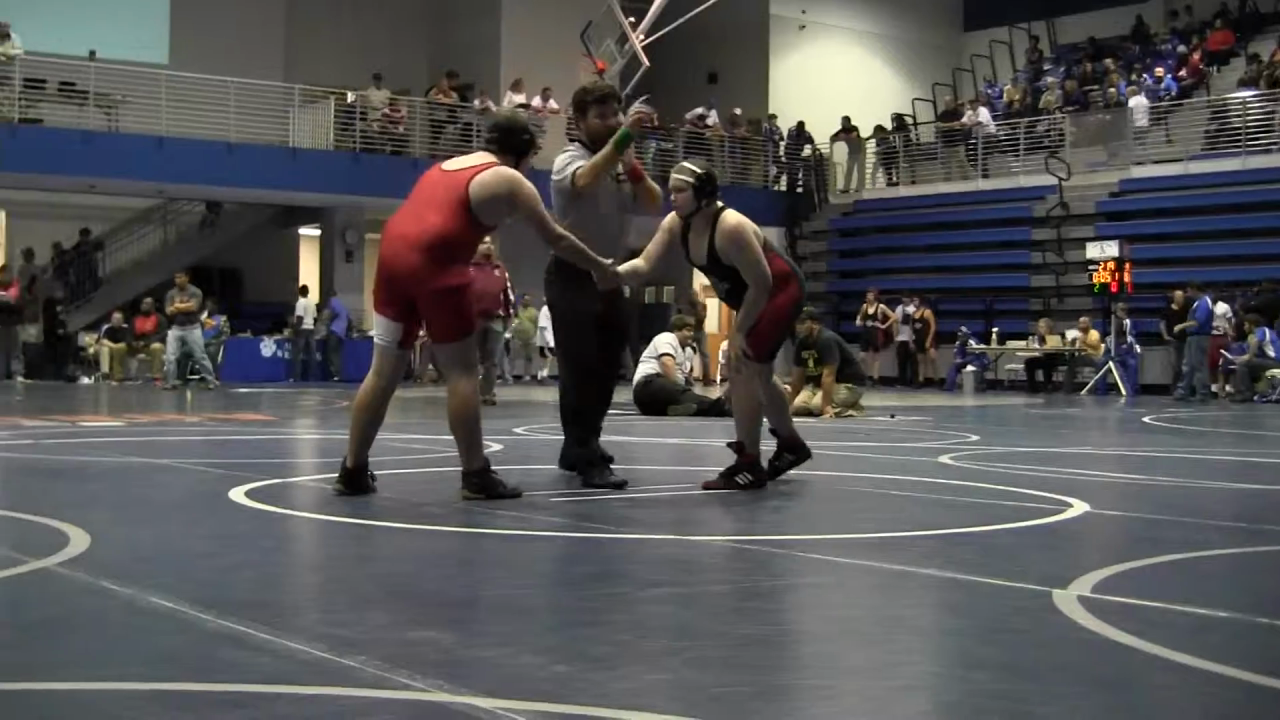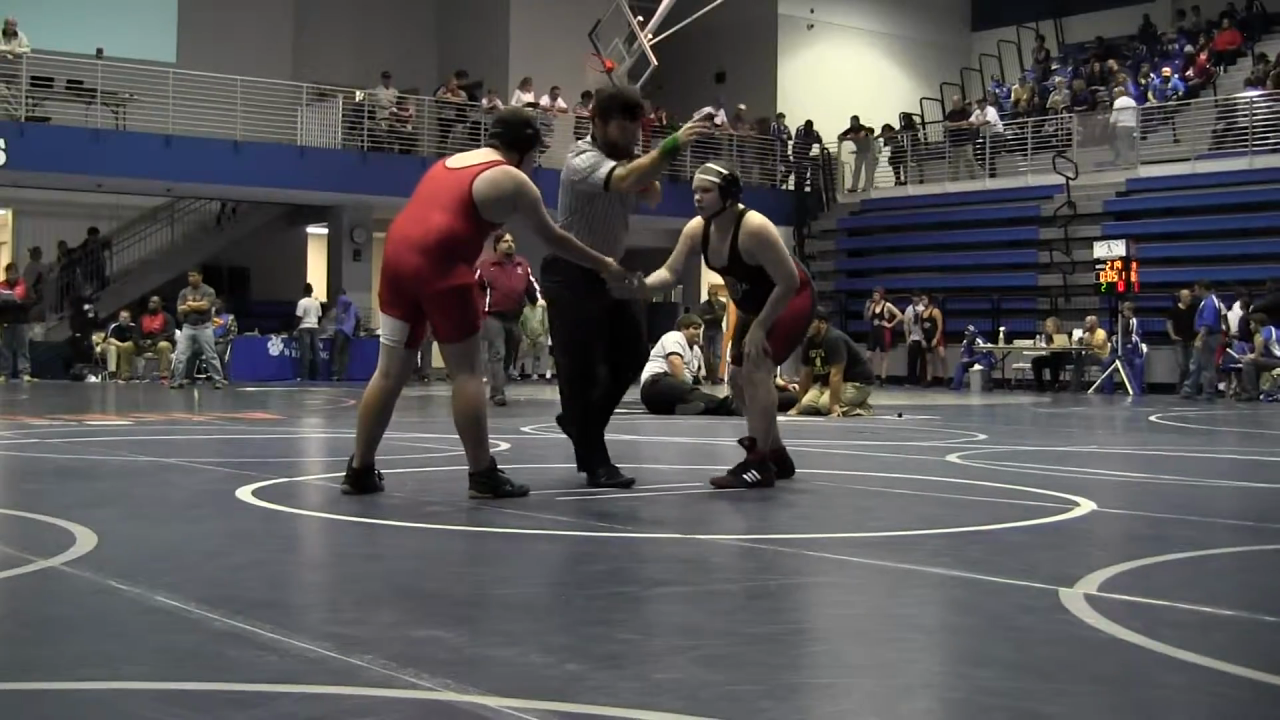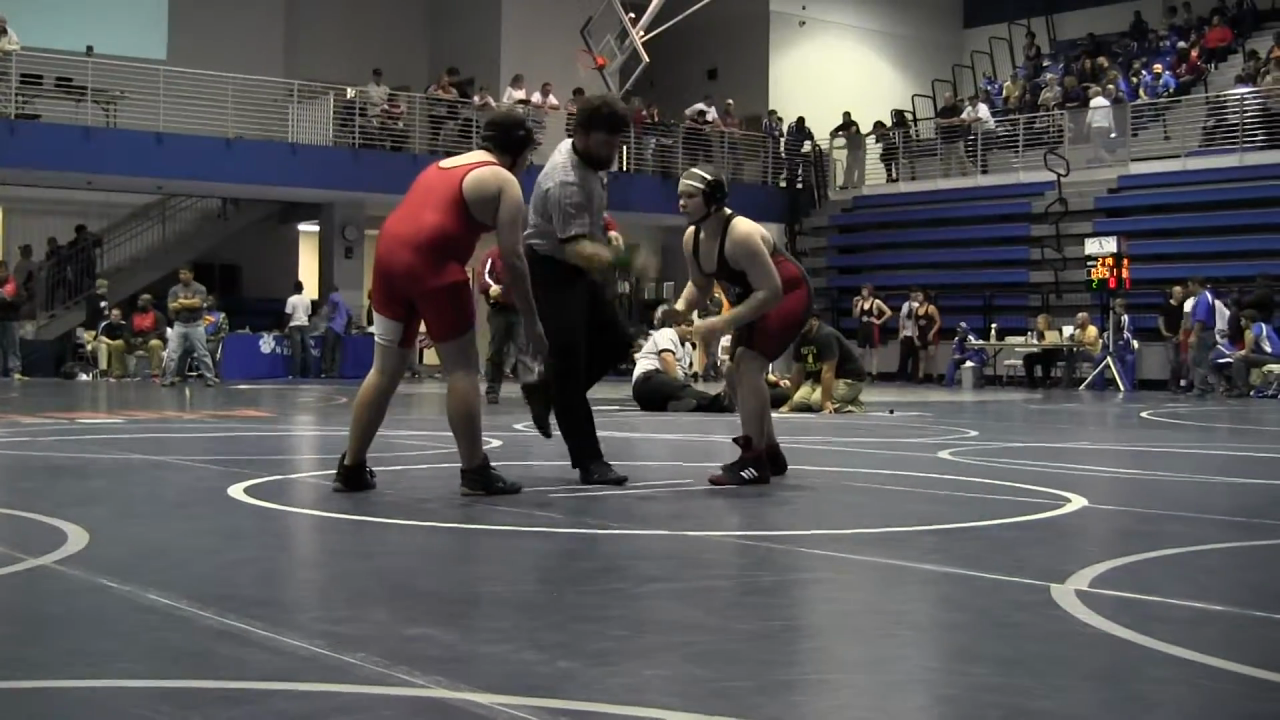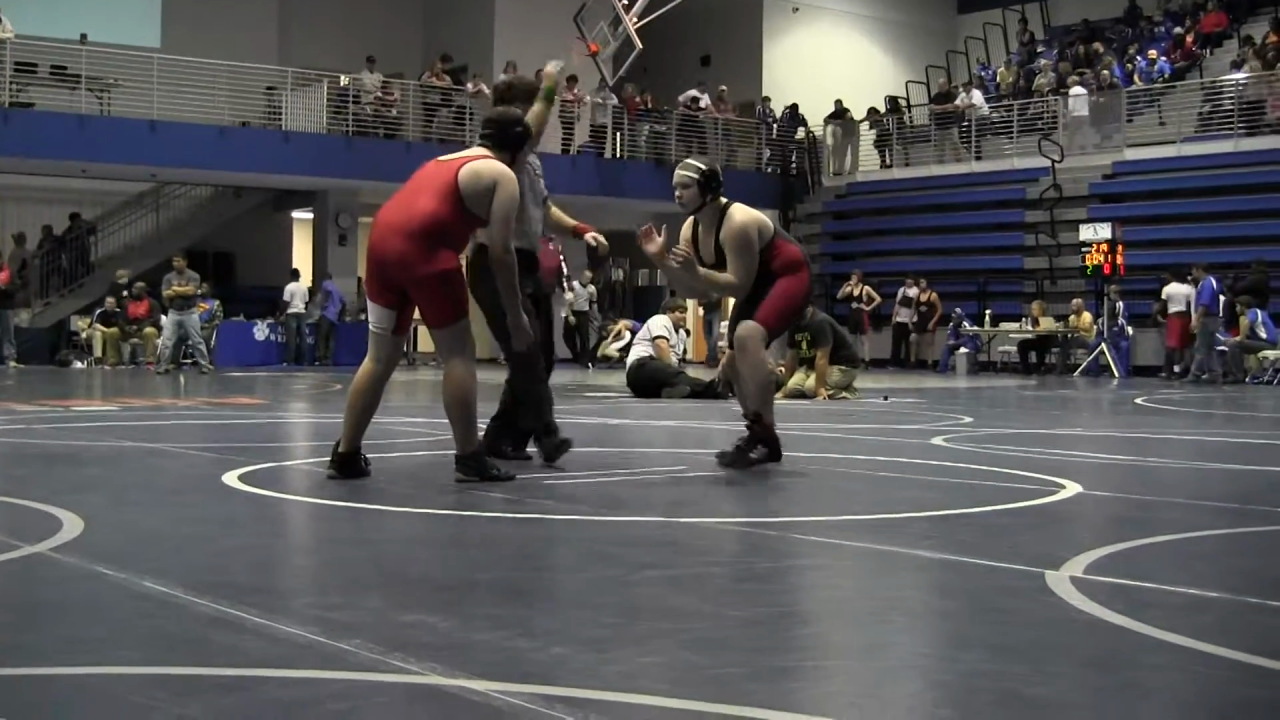
dt=0.4s
person 1, frame 1
left shoulder: (620, 163)
right shoulder: (569, 160)
left elbow: (654, 204)
right elbow: (586, 182)
left wrist: (633, 167)
right wrist: (623, 136)
right hip: (571, 278)
left knee: (607, 371)
right knee: (581, 370)
left ankle: (577, 452)
right ankle: (592, 463)
person 1, frame 2
left shoulder: (620, 158)
right shoulder: (583, 162)
left elbow: (651, 195)
right elbow: (626, 180)
left wrist: (647, 174)
right wrist: (672, 145)
right hip: (571, 274)
left knee: (632, 355)
right knee: (581, 370)
left ankle: (580, 424)
right ankle: (596, 464)
person 1, frame 3
left shoulder: (591, 157)
right shoulder: (564, 181)
right elbow: (578, 249)
left wrist: (608, 228)
right wrist: (623, 260)
left hip: (578, 268)
right hip: (550, 273)
left knee: (617, 344)
right knee: (570, 368)
left ankle: (545, 390)
right ankle: (589, 461)
person 1, frame 4
left shoulder: (527, 157)
left elbow: (544, 208)
left wrist: (584, 231)
right wrist: (546, 93)
left hip: (528, 265)
left knee: (539, 358)
right knee: (526, 351)
left ankle: (503, 439)
right ankle: (544, 436)
person 2, frame 1
left shoulder: (445, 167)
right shoulder: (509, 180)
right elbow: (555, 237)
right wrist: (600, 267)
left hip: (394, 256)
right hip: (435, 266)
left knee: (384, 371)
right knee: (462, 373)
left ankle: (353, 471)
right ankle: (476, 476)
person 2, frame 2
left shoulder: (448, 162)
right shoulder: (511, 179)
right elbow: (553, 238)
right wrist: (605, 267)
left hip: (398, 255)
right hip: (440, 266)
left knee: (390, 371)
right knee: (467, 372)
left ankle: (360, 471)
right ankle: (483, 475)
person 2, frame 3
left shoulder: (442, 166)
right shoulder: (504, 182)
right elbow: (511, 258)
right wrist: (531, 322)
left hip: (390, 253)
right hip: (432, 263)
left knee: (386, 368)
right knee: (462, 369)
left ankle: (351, 468)
right ankle: (475, 472)
person 2, frame 4
left shoulder: (445, 161)
right shoulder: (502, 176)
right elbow: (500, 251)
right wrist: (515, 315)
left hip: (383, 241)
right hip: (424, 249)
left knee: (381, 356)
right knee: (459, 354)
left ankle: (346, 456)
right ankle: (469, 459)
person 3, frame 1
left shoulder: (731, 227)
right shoulder: (676, 223)
left elbow: (761, 283)
right elbow: (644, 265)
left wrist: (739, 331)
right wrist: (613, 273)
left hip: (780, 291)
right hip: (756, 298)
left knee: (740, 365)
right knee: (758, 375)
left ankle: (749, 465)
right ankle: (791, 445)
person 3, frame 2
left shoulder: (754, 228)
right shoulder: (698, 228)
left elbow: (789, 281)
right elbow: (669, 272)
left wrist: (760, 327)
right wrist: (638, 286)
left hip: (792, 299)
right hip: (755, 306)
left knee: (756, 368)
right knee: (739, 378)
left ankle: (758, 462)
right ankle: (776, 456)
person 3, frame 3
left shoulder: (741, 234)
right shoulder: (692, 237)
left elbow: (771, 290)
right elbow: (699, 286)
left wrist: (721, 323)
right wrist: (679, 308)
left hip: (787, 297)
right hip: (755, 304)
left knee: (748, 365)
right knee: (736, 375)
left ankle: (755, 460)
right ankle: (770, 453)
person 3, frame 4
left shoulder: (738, 222)
right shoulder: (690, 228)
left elbow: (737, 286)
right elbow: (695, 291)
left wrist: (694, 270)
right wrist: (661, 260)
left hip: (789, 277)
right hip: (757, 285)
left knee: (747, 338)
right knee: (734, 363)
left ankle: (761, 432)
right ankle: (765, 437)
